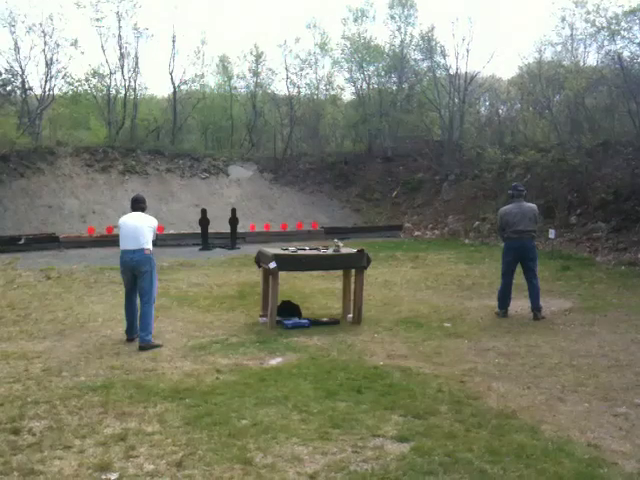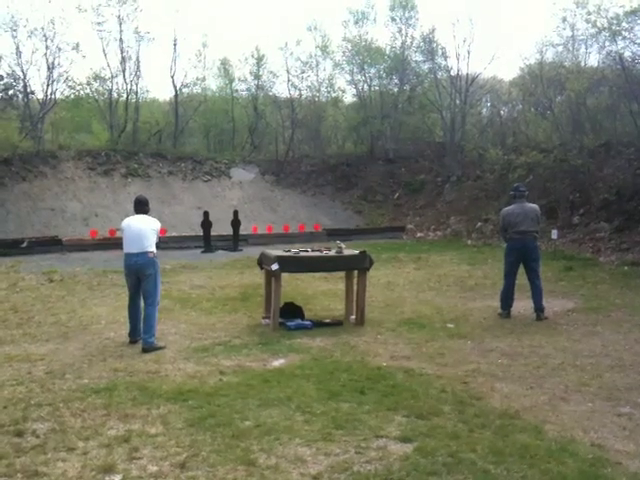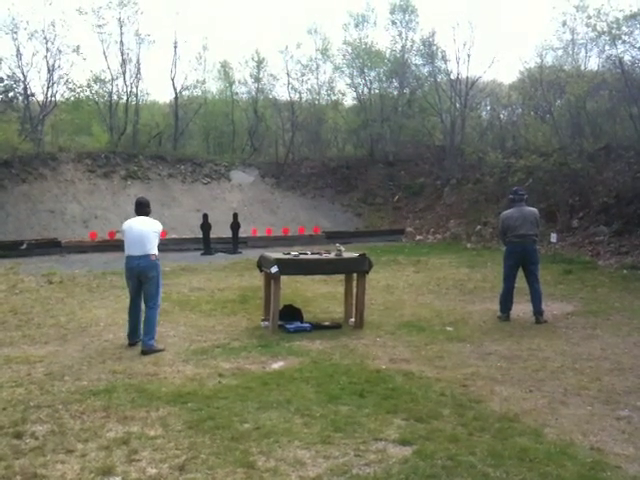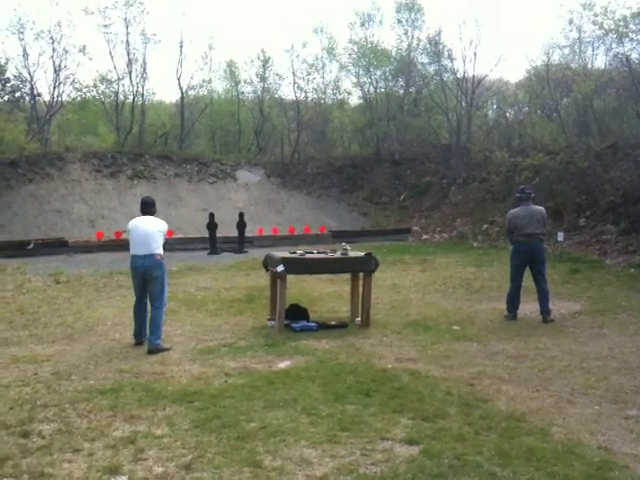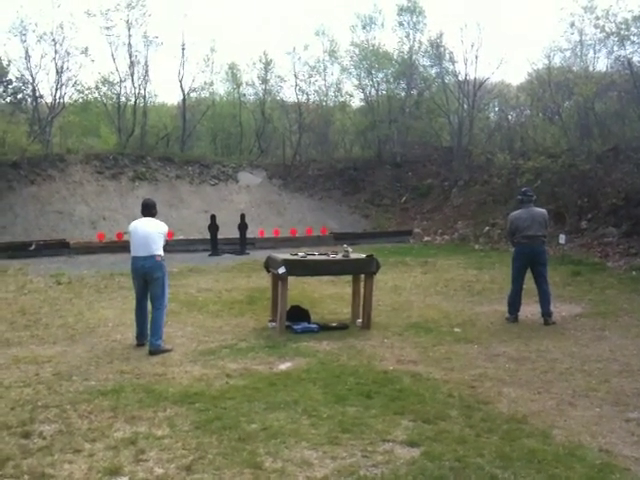
dt=0.7s
person 1, frame 1
left shoulder: (122, 220)
right shoulder: (152, 220)
left elbow: (123, 238)
left hip: (125, 257)
right hip: (144, 257)
left knee: (130, 296)
right knee: (147, 299)
left ankle: (131, 333)
right ankle: (145, 340)
person 1, frame 2
left shoulder: (125, 223)
right shoulder: (154, 223)
left elbow: (126, 240)
left hip: (129, 260)
right hip: (147, 260)
left knee: (133, 298)
right knee: (151, 301)
left ankle: (134, 335)
right ankle: (148, 342)
person 1, frame 3
left shoulder: (126, 225)
right shoulder: (156, 225)
left elbow: (127, 241)
left hip: (131, 263)
right hip: (149, 263)
left knee: (134, 301)
right knee: (152, 304)
left ankle: (133, 337)
right ankle: (148, 344)
person 1, frame 4
left shoulder: (132, 224)
right shoulder: (161, 224)
left elbow: (132, 242)
left hip: (136, 262)
right hip: (154, 262)
left knee: (140, 300)
right knee: (158, 303)
left ankle: (139, 336)
right ankle: (154, 343)
person 1, frame 5
left shoulder: (132, 226)
right shoulder: (162, 226)
left elbow: (133, 244)
left hip: (136, 264)
right hip: (155, 263)
left knee: (140, 302)
right knee: (159, 304)
left ankle: (141, 338)
right ankle: (155, 344)
person 2, frame 1
left shoulder: (504, 211)
right shoulder: (533, 209)
left elbow: (500, 230)
right elbow: (536, 226)
left hip: (511, 245)
right hip: (528, 244)
left knee: (506, 278)
right knee: (532, 278)
left ankle: (503, 309)
right ankle: (537, 311)
person 2, frame 2
left shoulder: (506, 212)
right shoulder: (535, 209)
left elbow: (502, 231)
right elbow: (538, 226)
left hip: (513, 245)
right hip: (531, 244)
left knee: (509, 279)
right knee: (535, 279)
left ankle: (505, 310)
right ankle: (540, 311)
person 2, frame 3
left shoulder: (505, 215)
right shoulder: (534, 213)
left elbow: (502, 235)
right elbow: (537, 230)
left hip: (513, 249)
right hip: (530, 248)
left knee: (508, 282)
right knee: (534, 282)
left ankle: (505, 313)
right ankle: (539, 315)
person 2, frame 4
left shoulder: (512, 214)
right shoulder: (541, 211)
left elbow: (508, 234)
right elbow: (544, 229)
left hip: (519, 248)
right hip: (537, 247)
left knee: (515, 282)
right knee: (541, 282)
left ankle: (511, 312)
right ankle: (546, 314)
person 2, frame 5
left shoulder: (514, 216)
right shoulder: (543, 214)
left elbow: (510, 236)
right elbow: (546, 232)
left hip: (521, 250)
right hip: (539, 249)
left knee: (517, 284)
right knee: (542, 284)
left ankle: (513, 314)
right ankle: (547, 316)
